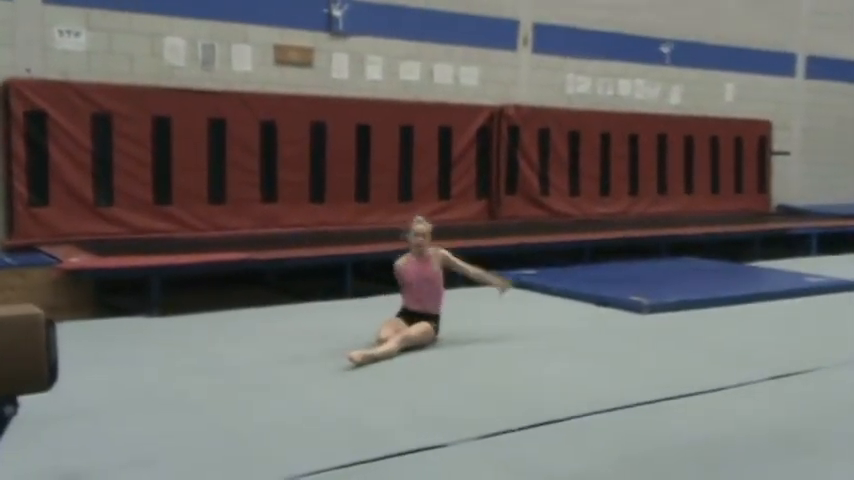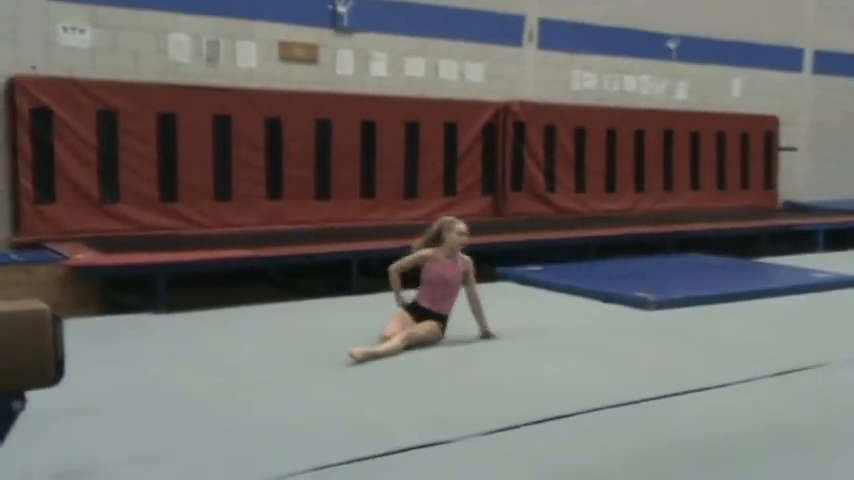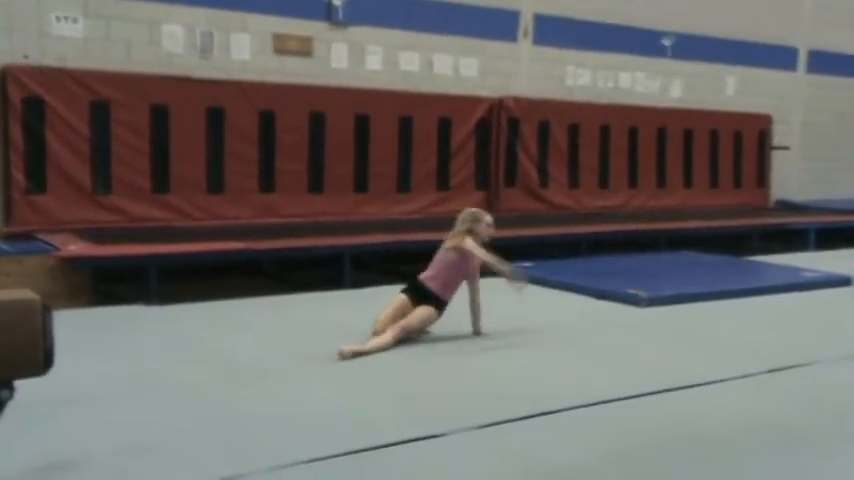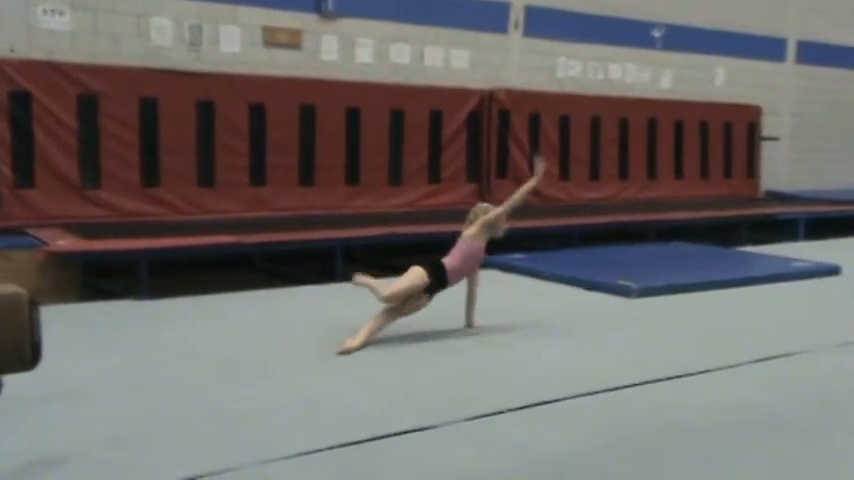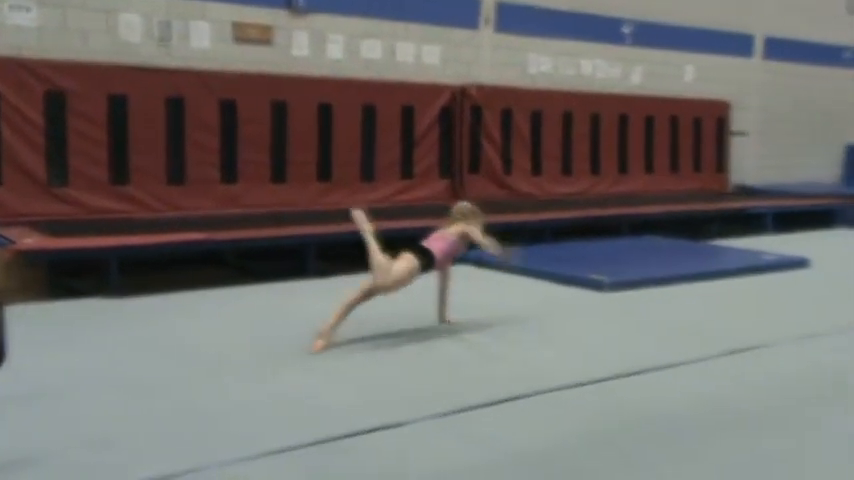
dt=0.2s
person 1, frame 1
left shoulder: (439, 255)
right shoulder: (400, 265)
left elbow: (469, 270)
left wrist: (495, 281)
left hip: (429, 320)
right hip: (406, 315)
left knee: (403, 338)
right knee: (383, 337)
left ankle: (370, 354)
person 1, frame 2
left shoulder: (465, 263)
right shoulder: (429, 255)
left elbow: (473, 297)
right elbow: (393, 269)
left wrist: (484, 327)
right wrist: (400, 299)
left hip: (437, 320)
right hip: (415, 310)
left knee: (406, 336)
right knee: (387, 335)
person 1, frame 3
left shoulder: (475, 259)
right shoulder: (461, 241)
left elbow: (475, 294)
right elbow: (481, 254)
left wrist: (477, 327)
right wrist: (508, 271)
left hip: (435, 303)
right hip: (417, 290)
left knee: (399, 330)
right knee: (379, 329)
person 1, frame 4
left shoulder: (478, 252)
right shoulder: (479, 228)
left elbow: (472, 286)
right elbow: (508, 205)
left wrist: (470, 321)
right wrist: (535, 179)
left hip: (434, 283)
right hip: (430, 271)
left knee: (393, 311)
right knee: (387, 296)
right ankle: (366, 281)
person 1, frame 5
left shoulder: (448, 240)
right shoulder: (466, 228)
left elbow: (444, 277)
right elbow: (480, 237)
left wrist: (443, 315)
right wrist: (494, 248)
right hip: (419, 255)
left knee: (369, 288)
right knee: (383, 283)
right ankle: (367, 230)
